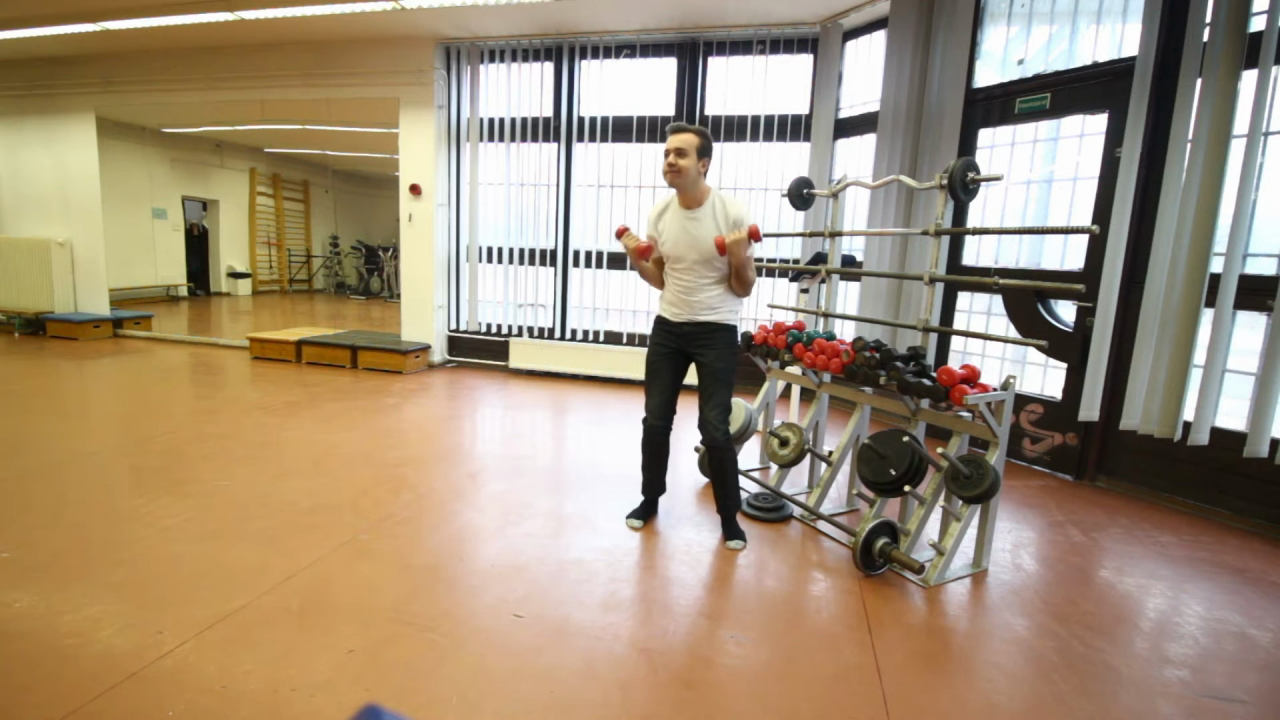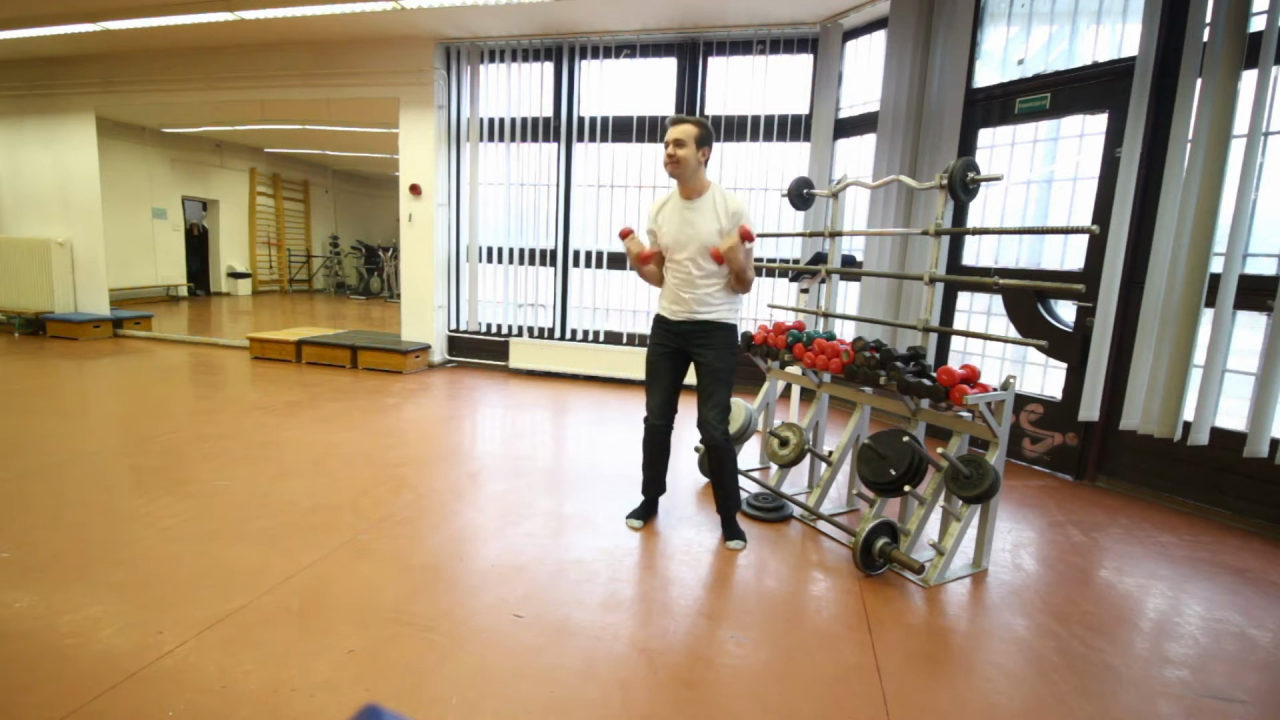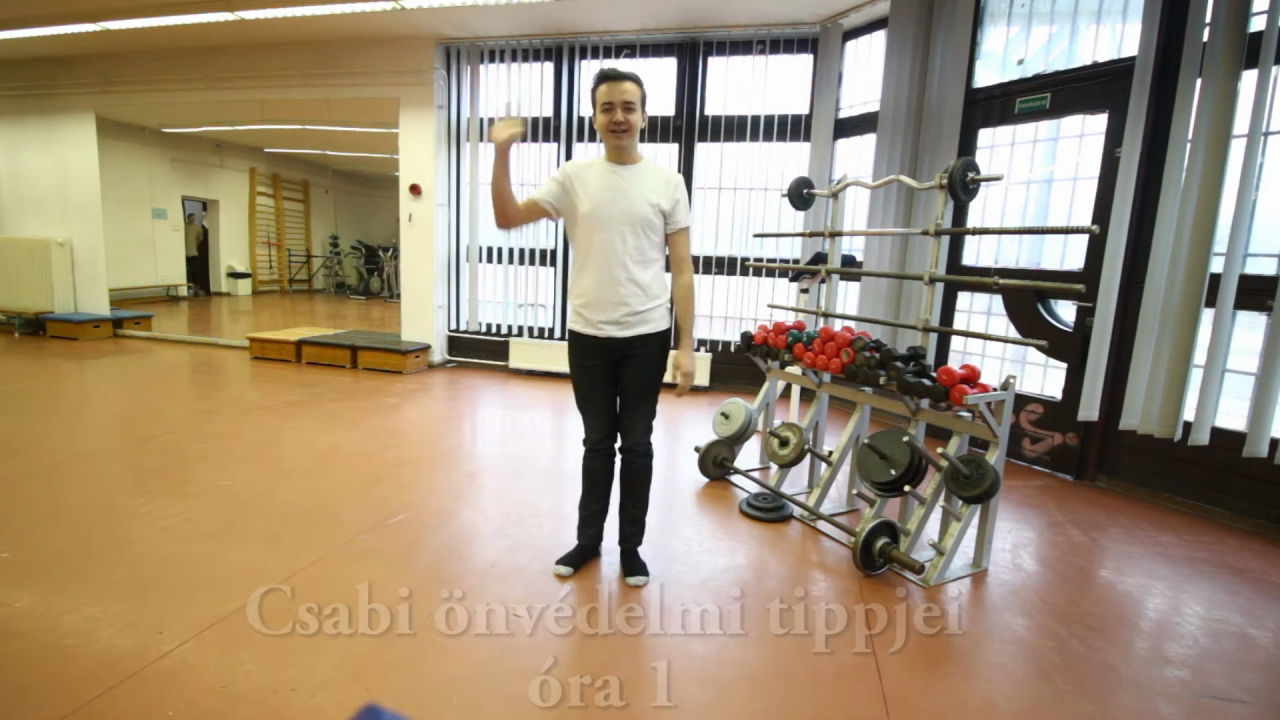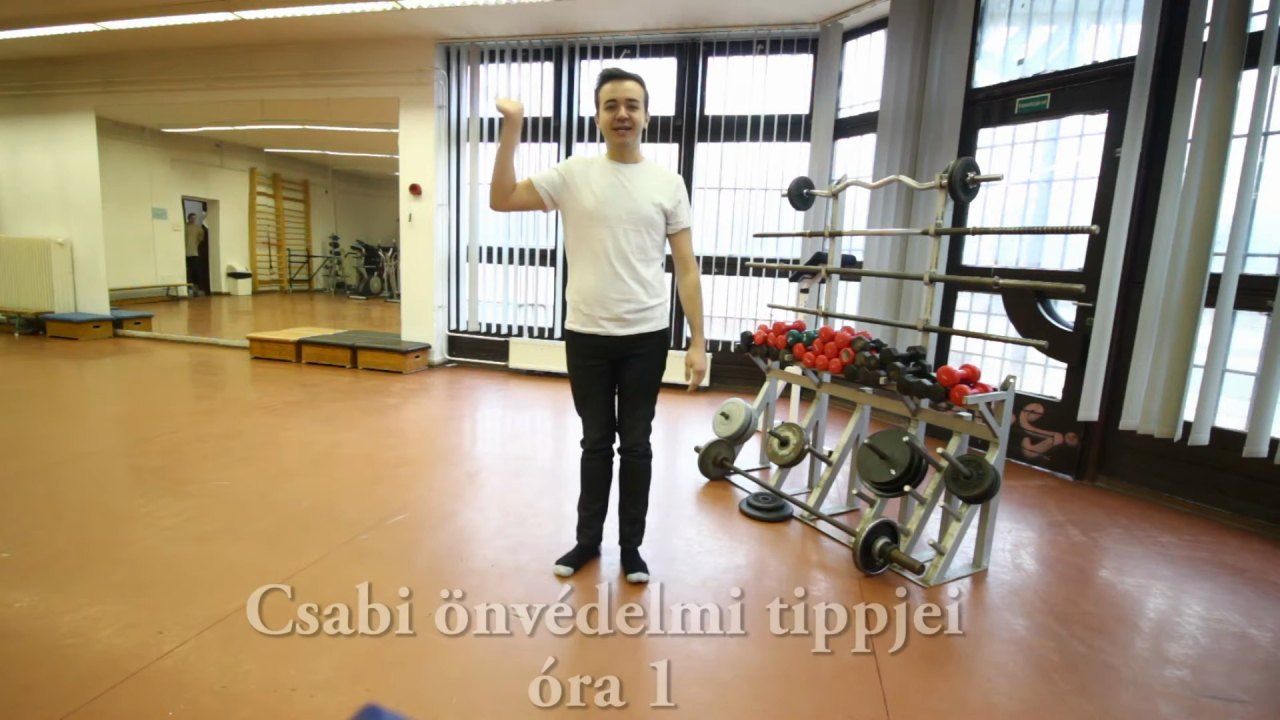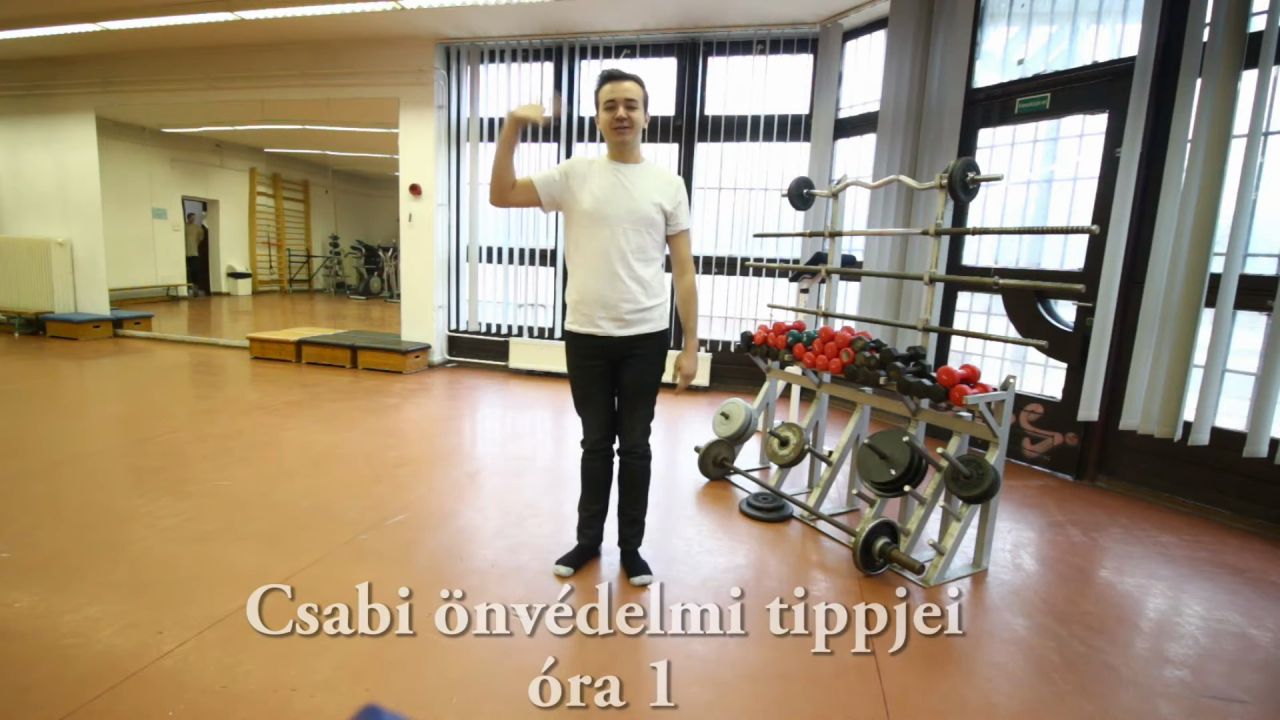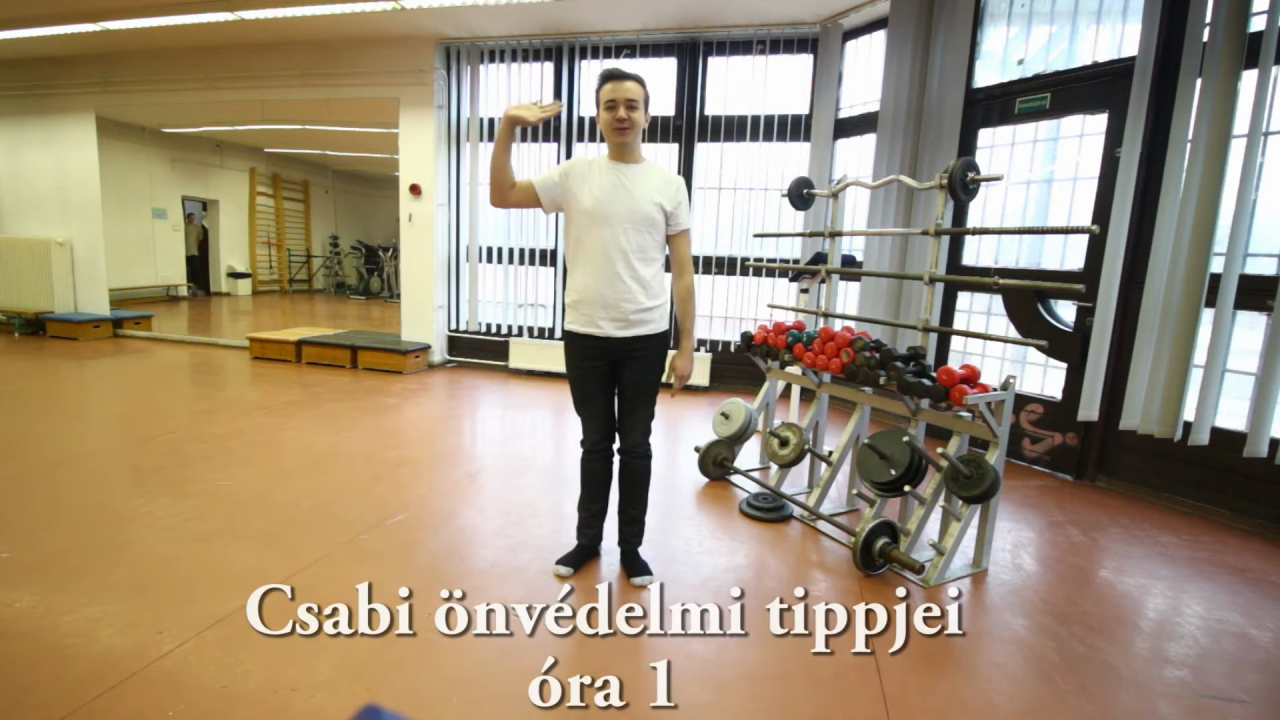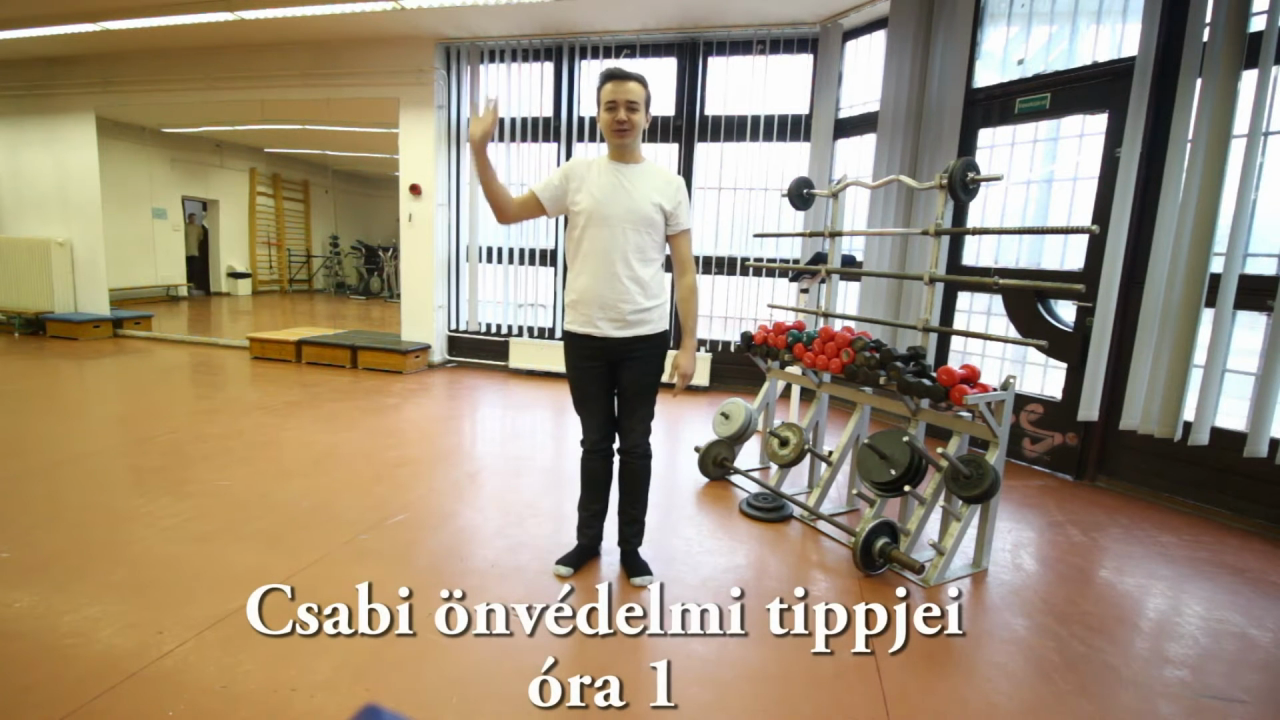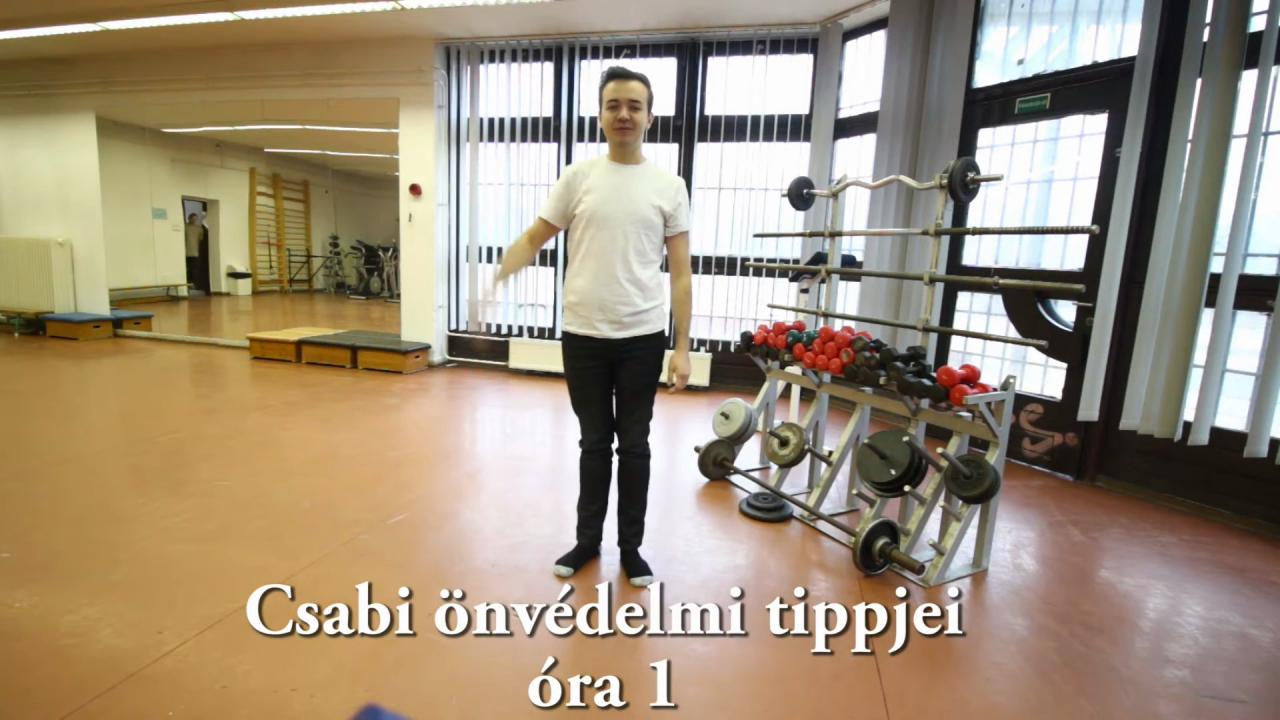
dt=0.2s
person 1, frame 1
left shoulder: (731, 213)
right shoulder: (659, 215)
left elbow: (743, 288)
right elbow: (659, 279)
left wrist: (739, 257)
right wrist: (637, 260)
left hip: (715, 330)
right hip: (668, 326)
left knee: (714, 428)
right knee: (656, 420)
left ankle: (729, 516)
right ankle: (650, 498)
person 1, frame 2
left shoulder: (731, 207)
right shoulder: (659, 209)
left elbow: (743, 286)
right elbow: (659, 277)
left wrist: (738, 262)
right wrist: (638, 263)
left hip: (715, 330)
right hip: (668, 326)
left knee: (713, 427)
right knee: (657, 420)
left ankle: (729, 516)
right ankle: (651, 498)
person 1, frame 3
left shoulder: (667, 182)
right shoulder: (574, 176)
left elbow: (681, 268)
right elbow: (507, 218)
left wrist: (686, 346)
right wrist: (502, 153)
left hip: (646, 336)
right hip: (588, 335)
left knee: (636, 443)
right knee: (597, 442)
left ankle: (631, 547)
right ankle: (588, 540)
person 1, frame 4
left shoulder: (668, 183)
right shoulder: (574, 174)
left elbow: (686, 267)
right elbow: (501, 200)
left wrist: (698, 341)
right wrist: (511, 129)
left hip: (645, 336)
right hip: (586, 334)
left knee: (635, 443)
right knee: (595, 441)
left ankle: (631, 546)
right ankle: (588, 540)
person 1, frame 5
left shoulder: (668, 184)
right shoulder: (573, 174)
left elbow: (683, 270)
right elbow: (500, 196)
left wrist: (690, 344)
right wrist: (513, 127)
left hip: (645, 336)
right hip: (586, 335)
left knee: (634, 444)
right knee: (595, 441)
left ankle: (630, 546)
right ankle: (588, 539)
person 1, frame 6
left shoulder: (669, 184)
right shoulder: (575, 174)
left elbow: (682, 271)
right elbow: (501, 196)
left wrist: (686, 346)
right wrist: (508, 126)
left hip: (645, 338)
right hip: (586, 335)
left knee: (635, 445)
right knee: (595, 443)
left ankle: (630, 546)
right ankle: (588, 539)
person 1, frame 7
left shoulder: (669, 184)
right shoulder: (575, 175)
left elbow: (683, 270)
right elbow: (507, 211)
left wrist: (688, 344)
right wrist: (480, 150)
left hip: (644, 338)
right hip: (585, 335)
left knee: (635, 445)
right knee: (595, 443)
left ankle: (631, 546)
right ankle: (587, 540)
person 1, frame 8
left shoulder: (668, 185)
right shoulder: (578, 177)
left elbow: (679, 270)
right elbow: (534, 237)
left wrist: (682, 346)
right wrist: (498, 279)
left hip: (641, 338)
right hip: (583, 336)
left knee: (634, 445)
right knee: (593, 443)
left ankle: (631, 546)
right ankle: (587, 540)
